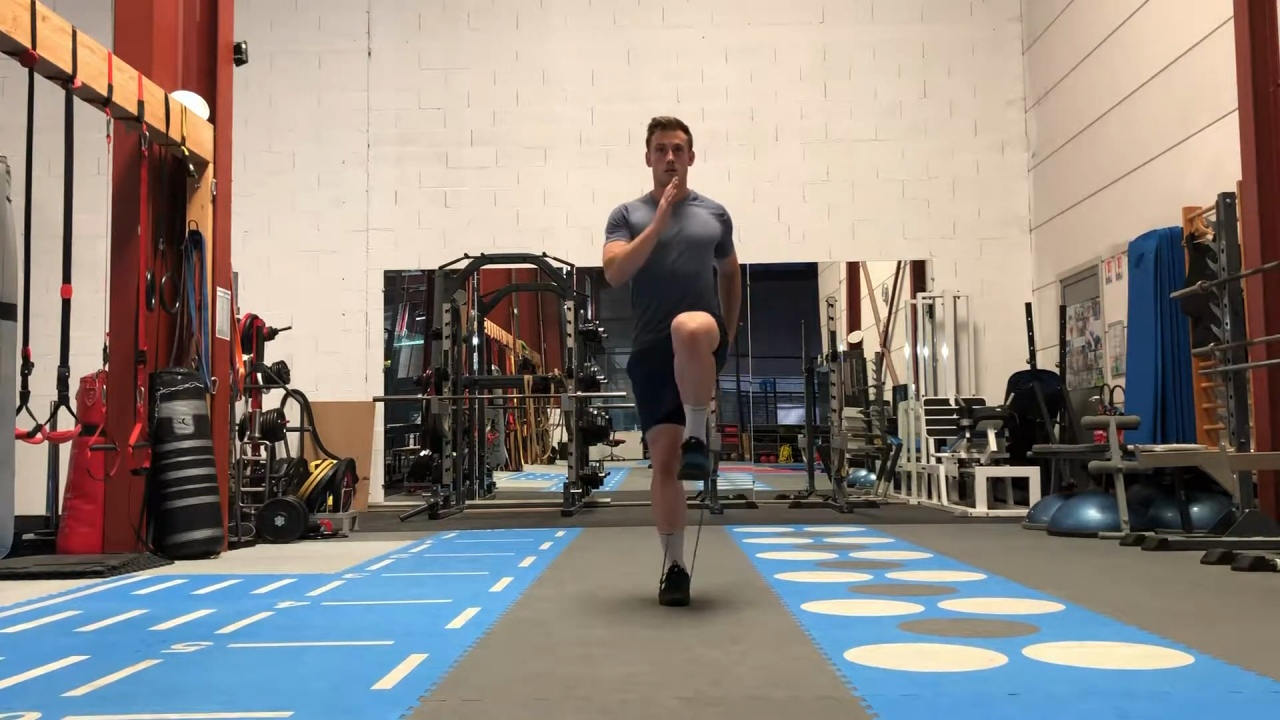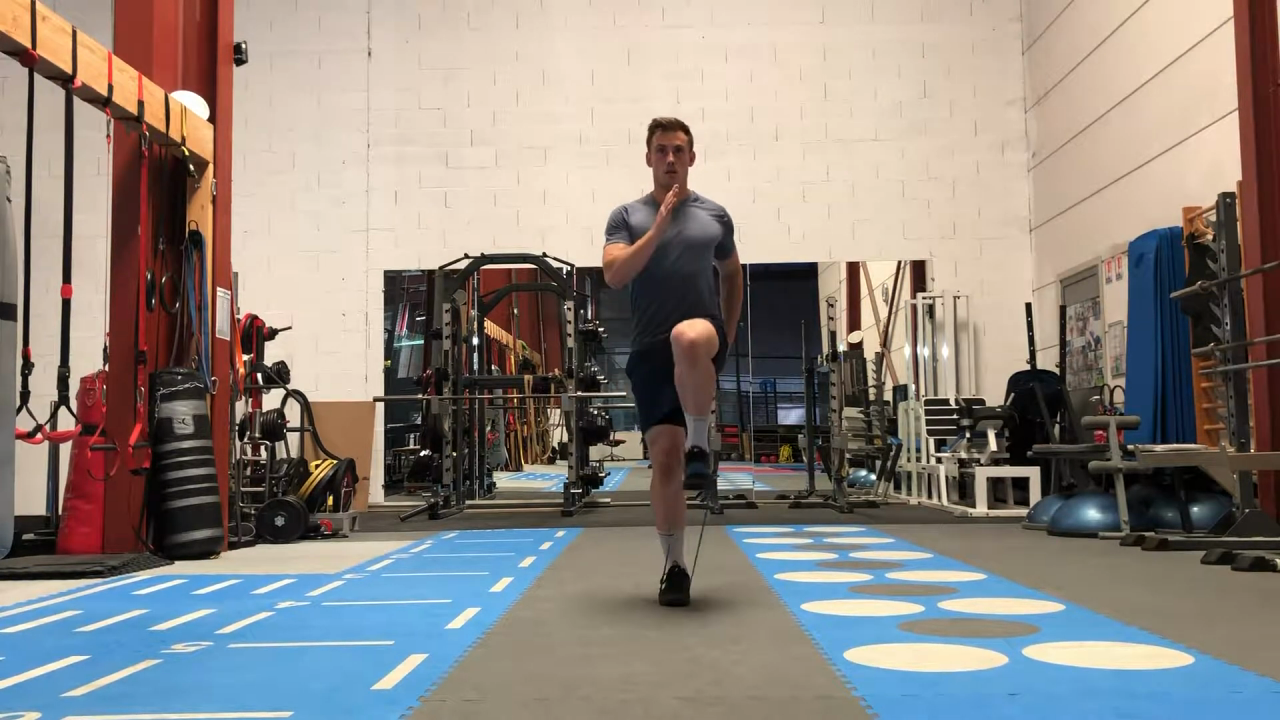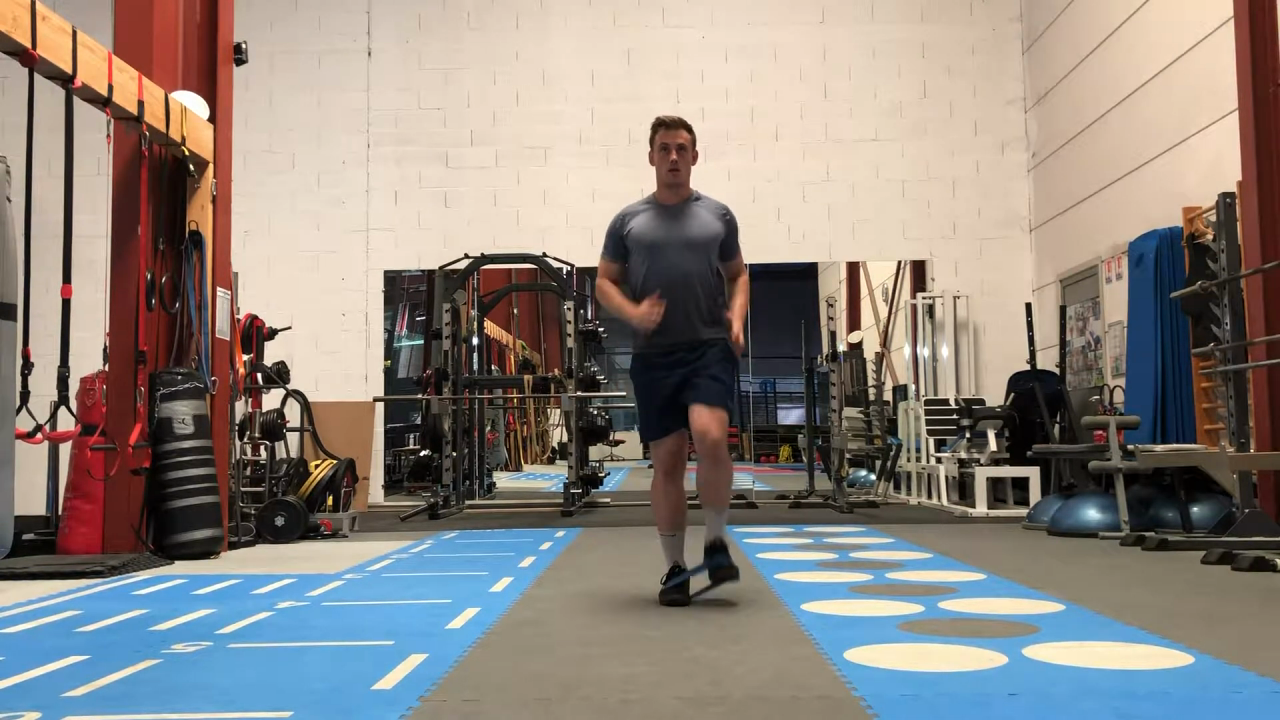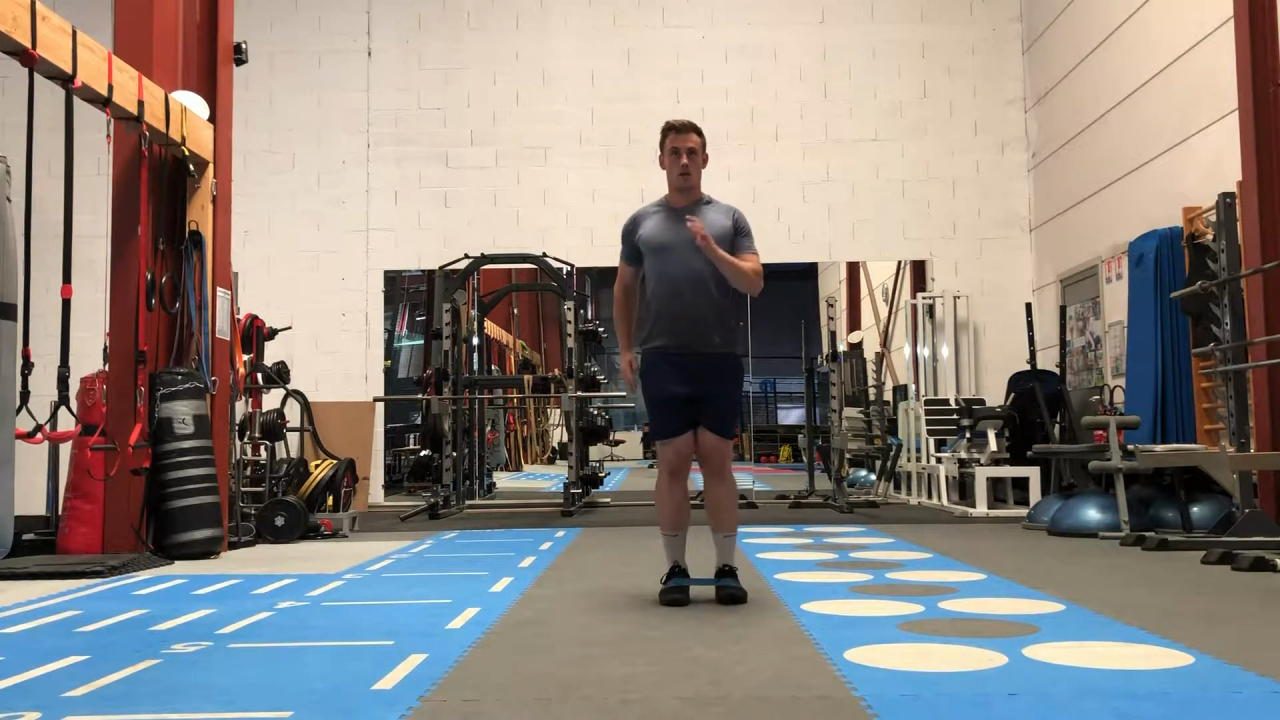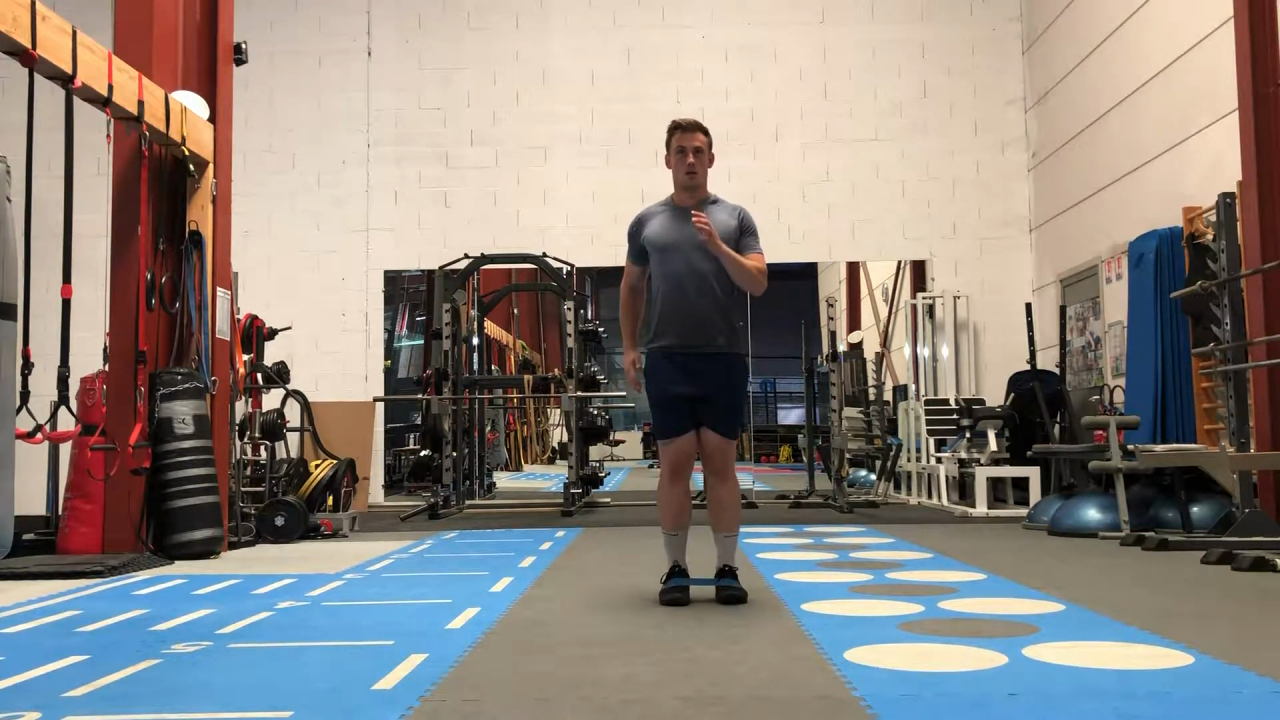
dt=0.3s
person 1, frame 1
left shoulder: (715, 214)
right shoulder: (627, 214)
left elbow: (730, 274)
right elbow: (614, 271)
left wrist: (728, 331)
right wrist: (659, 220)
left hip: (700, 337)
right hip: (651, 347)
left knee: (690, 329)
right knee: (664, 458)
left ankle: (697, 439)
right ankle: (674, 567)
person 1, frame 2
left shoulder: (715, 215)
right shoulder: (626, 215)
left elbow: (732, 274)
right elbow: (614, 273)
left wrist: (729, 329)
right wrist: (658, 229)
left hip: (701, 332)
right hip: (650, 349)
left knee: (689, 344)
right knee: (663, 457)
left ankle: (698, 449)
right ankle: (674, 567)
person 1, frame 3
left shoulder: (719, 215)
right shoulder: (628, 220)
left elbow: (738, 274)
right elbow: (604, 283)
left wrist: (736, 317)
right wrist: (631, 312)
left hip: (709, 347)
right hip: (653, 356)
left knee: (711, 438)
right knee: (667, 462)
left ankle: (717, 542)
right ankle: (675, 568)
person 1, frame 4
left shoulder: (728, 218)
right shoulder: (640, 222)
left elbow: (754, 282)
right elbow: (625, 289)
left wrist: (712, 249)
right wrist: (626, 349)
left hip: (719, 357)
right hip: (662, 359)
left knee: (717, 462)
right knee: (673, 463)
left ankle: (726, 568)
right ankle: (676, 569)
person 1, frame 5
left shoulder: (735, 217)
right shoulder: (646, 222)
left elbow: (758, 282)
right elbow: (632, 288)
left wrist: (718, 246)
right wrist: (629, 348)
left hip: (724, 356)
right hip: (667, 358)
left knee: (720, 462)
right knee: (676, 463)
left ankle: (727, 568)
right ankle: (675, 568)
